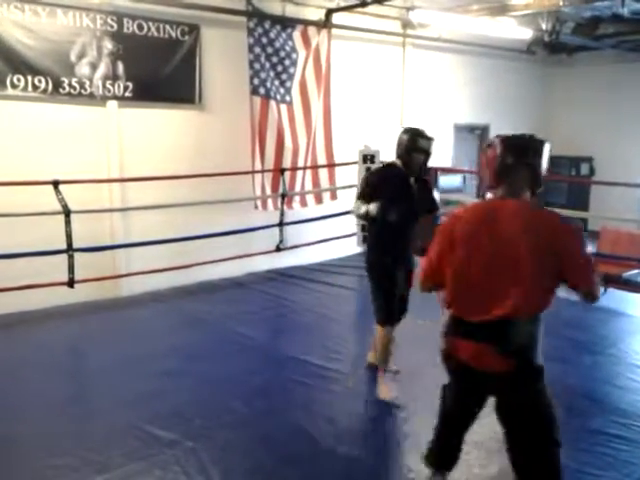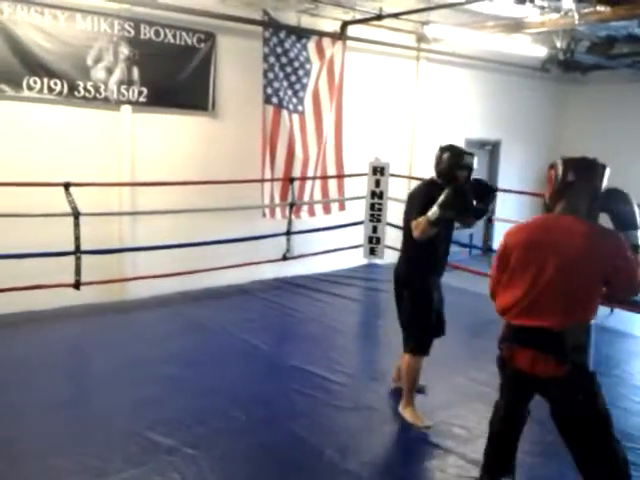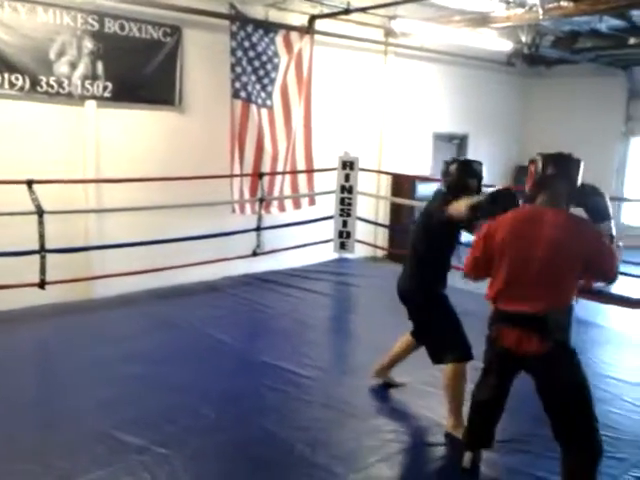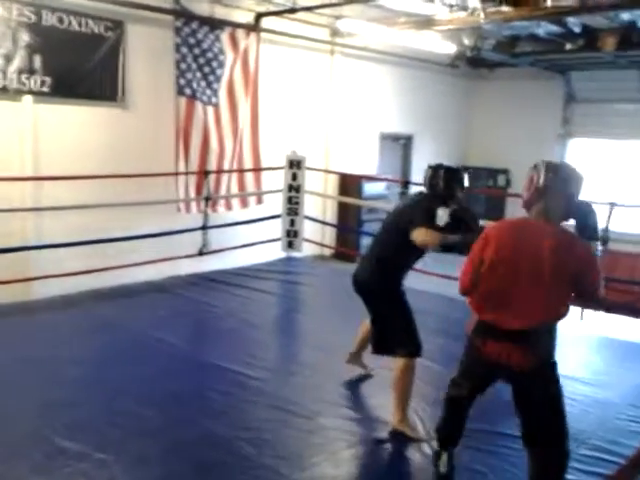
dt=0.4s
person 1, frame 1
left shoulder: (459, 220)
right shoulder: (553, 227)
left elbow: (428, 281)
right elbow: (590, 290)
left hip: (460, 344)
right hip: (512, 351)
left knee: (456, 408)
person 1, frame 2
left shoulder: (520, 234)
right shoulder: (607, 243)
left elbow: (497, 293)
left hip: (517, 350)
right hip: (566, 359)
left knee: (507, 415)
person 1, frame 3
left shoulder: (503, 223)
right shoulder: (583, 232)
left elbow: (472, 270)
right elbow: (609, 275)
right wrist: (603, 227)
left hip: (504, 329)
right hip: (548, 340)
left knee: (489, 391)
right knee: (580, 436)
left ankle: (470, 452)
person 1, frame 4
left shoulder: (495, 234)
right shoulder: (576, 249)
left elbow: (466, 286)
right elbow: (591, 297)
left hip: (485, 340)
right hip: (533, 352)
left knee: (460, 393)
right knee: (548, 440)
person 2, frame 1
left shoulder: (419, 179)
right shoulder: (380, 176)
left elbow: (426, 217)
right elbow: (358, 210)
left wrist: (426, 211)
right wrist: (374, 209)
left hip: (404, 254)
right hip: (380, 255)
left knee: (393, 311)
right knee: (388, 315)
left ankle: (375, 355)
right ankle: (382, 376)
person 2, frame 2
left shoulder: (449, 191)
right shoulder: (424, 193)
left elbow: (465, 220)
right elbow: (418, 231)
left wrist: (477, 203)
right wrist: (442, 205)
left hip: (428, 275)
right hip: (413, 276)
left knee: (426, 331)
right knee: (418, 341)
left ankle: (400, 379)
right ankle: (406, 403)
person 2, frame 3
left shoulder: (446, 201)
right shoulder: (441, 203)
left elbow: (472, 224)
right elbow: (460, 210)
left wrist: (490, 208)
right wrist: (492, 199)
left hip: (414, 283)
right hip: (422, 288)
left knee: (421, 333)
right knee: (457, 353)
left ankle: (382, 370)
right ankle: (455, 424)
person 2, frame 4
left shoulder: (423, 203)
right shoulder: (424, 207)
left elbow: (432, 238)
right elbow: (425, 239)
left wrist: (456, 223)
right wrist: (464, 240)
left hip: (367, 274)
right hip: (381, 281)
left knee: (379, 317)
right knee: (407, 349)
left ankle: (355, 354)
right ankle: (400, 420)
